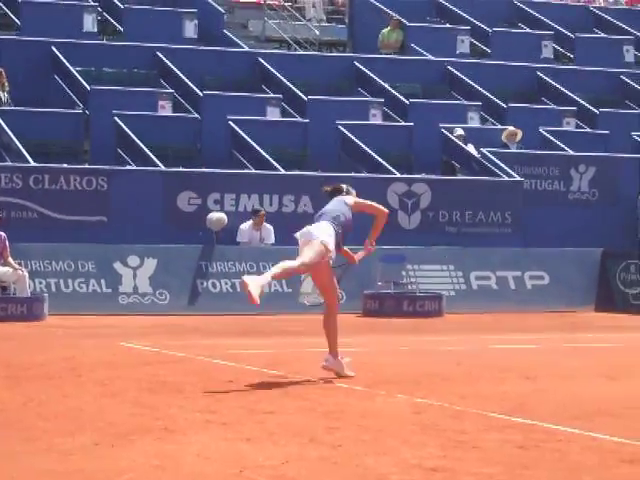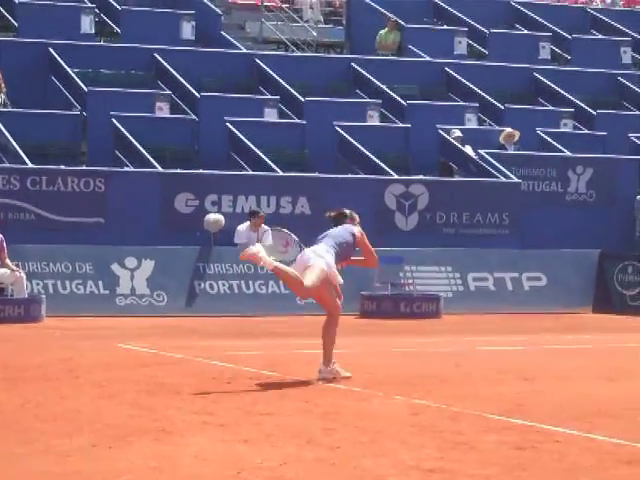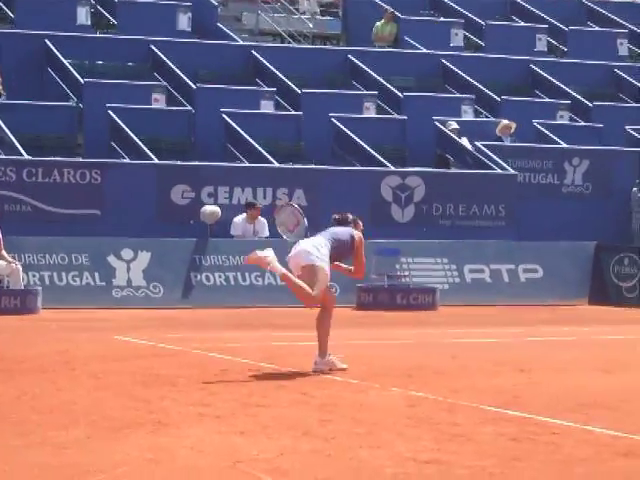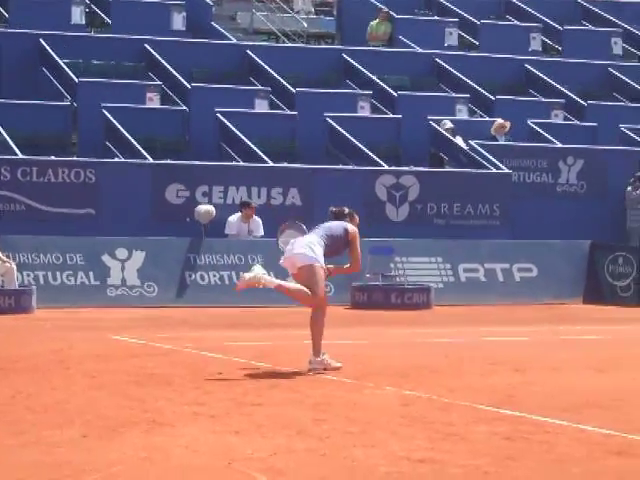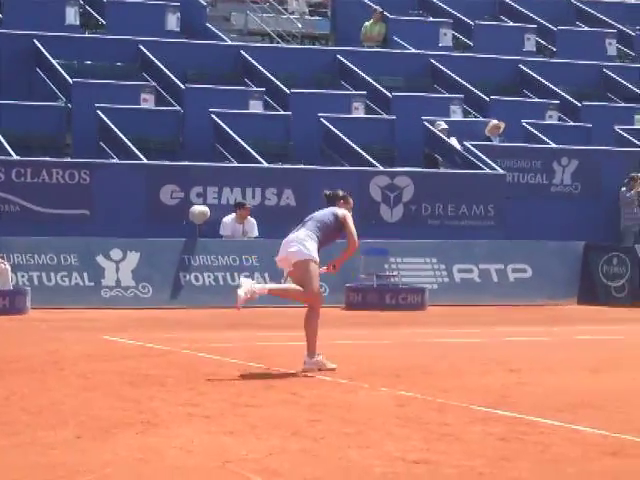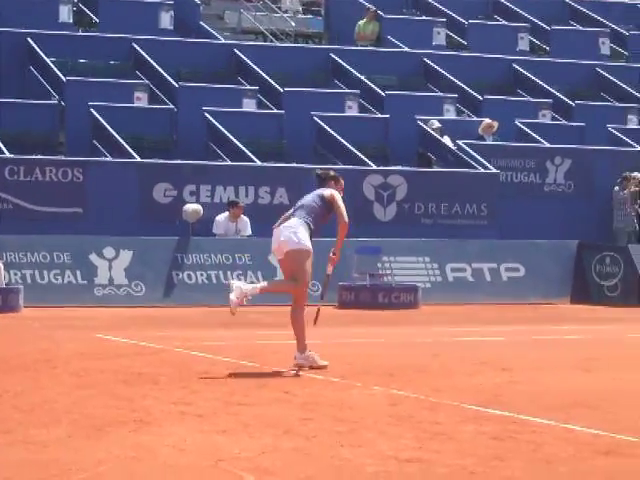
dt=0.1s
person 1, frame 1
left shoulder: (329, 212)
right shoulder: (348, 201)
right elbow: (383, 212)
left wrist: (345, 253)
right wrist: (370, 242)
left hip: (311, 237)
right hip: (319, 235)
left knee: (333, 300)
right knee: (298, 266)
left ankle: (333, 357)
right ankle: (258, 282)
person 1, frame 2
left shoulder: (331, 233)
right shoulder: (356, 231)
right elbow: (373, 262)
right wrist: (348, 261)
left hip: (307, 259)
right hip: (320, 257)
left knee: (335, 310)
right knee: (304, 289)
left ankle: (327, 367)
right ankle: (263, 257)
person 1, frame 3
left shoulder: (332, 231)
right shoulder: (356, 236)
right elbow: (359, 272)
right wrist: (340, 267)
left hip: (300, 250)
right hip: (315, 250)
left knee: (328, 304)
right knee: (311, 298)
left ankle: (323, 358)
right ankle: (271, 262)
person 1, frame 4
left shoulder: (326, 227)
right shoulder: (351, 230)
right elbow: (355, 265)
right wrist: (334, 270)
left hip: (295, 250)
right hip: (309, 250)
left knee: (321, 304)
right knee: (313, 300)
left ankle: (317, 357)
right ankle: (265, 278)
person 1, frame 5
left shoulder: (319, 215)
right shoulder: (342, 213)
right elbow: (353, 242)
right wrist: (336, 263)
left hip: (288, 246)
right hip: (303, 244)
left knee: (315, 302)
right knee: (311, 295)
left ankle: (312, 358)
right ankle: (257, 288)
person 1, frame 6
left shoulder: (308, 198)
right shoulder: (331, 194)
left elbow: (277, 225)
right elbow: (344, 221)
left wrist: (282, 254)
right wrist: (337, 250)
left hip: (281, 234)
right hip: (295, 233)
left knee: (299, 297)
right knee: (301, 287)
left ankle: (302, 353)
right ankle: (248, 288)
